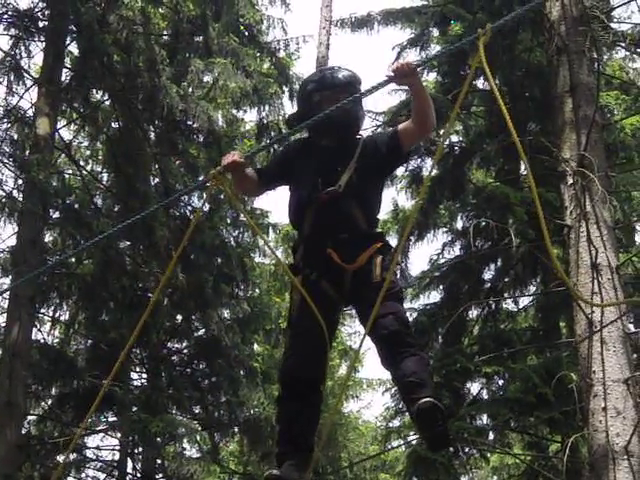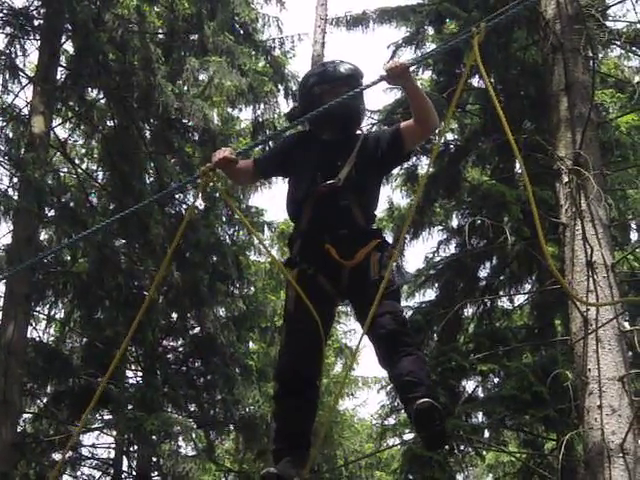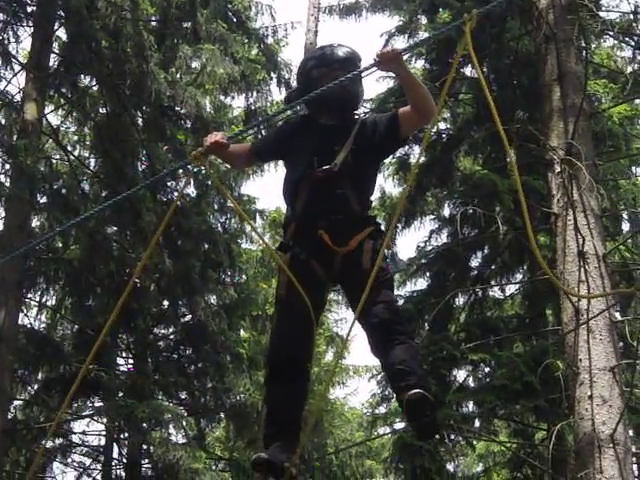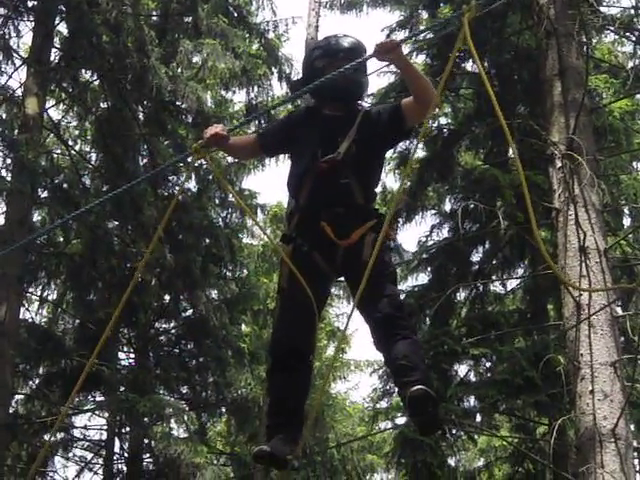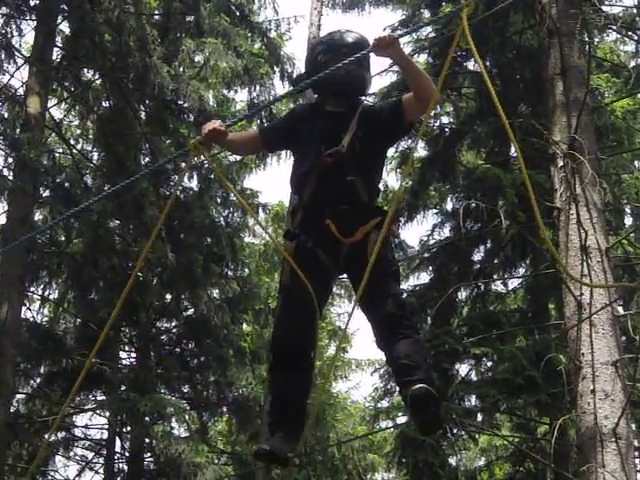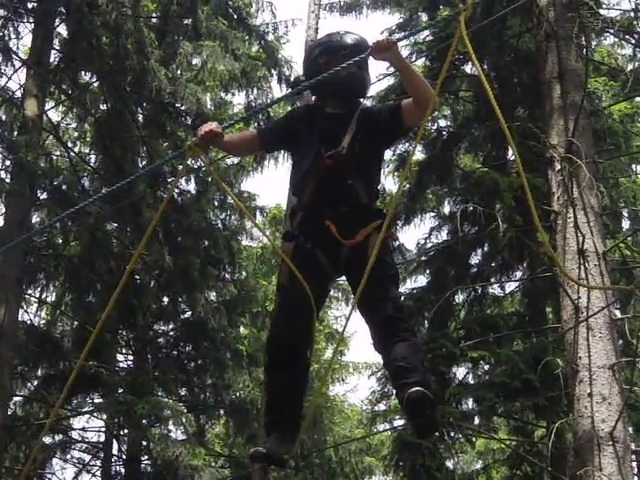
dt=0.5s
person 1, frame 1
left shoulder: (372, 147)
right shoulder: (299, 153)
left elbow: (423, 125)
right elbow: (254, 186)
left wrist: (414, 84)
right wrist: (237, 170)
left hip: (367, 262)
right hip: (315, 268)
left knee: (393, 331)
right knee: (302, 363)
person 1, frame 2
left shoulder: (372, 144)
right shoulder: (298, 146)
left elbow: (426, 125)
right elbow: (249, 173)
left wrist: (408, 84)
right wrist: (228, 164)
left hip: (364, 258)
right hip: (311, 263)
left knee: (391, 330)
right knee: (298, 359)
person 1, frame 3
left shoulder: (370, 129)
right shoulder: (296, 131)
left elbow: (424, 112)
right elbow: (246, 155)
left wrist: (400, 70)
right wrist: (221, 148)
left hip: (358, 244)
right hip: (304, 248)
left knee: (384, 319)
right knee: (288, 345)
right ankle: (279, 443)
person 1, frame 4
left shoulder: (374, 121)
right shoulder: (301, 122)
left elbow: (426, 103)
right elbow: (251, 146)
left wrist: (399, 61)
right wrist: (222, 140)
left hip: (361, 237)
right hip: (307, 240)
left knee: (388, 314)
right knee: (291, 337)
right ankle: (282, 436)
person 1, frame 5
left shoulder: (375, 117)
right shoulder: (303, 119)
left elbow: (427, 98)
right elbow: (254, 142)
left wrist: (398, 56)
right wrist: (221, 137)
left hip: (365, 234)
right hip: (310, 238)
left knee: (391, 313)
right knee: (292, 334)
right ankle: (283, 433)
person 1, frame 6
left shoulder: (374, 119)
right shoulder: (302, 120)
left elbow: (425, 104)
right elbow: (251, 142)
left wrist: (396, 60)
right wrist: (218, 138)
left hip: (363, 236)
right hip: (309, 239)
left knee: (388, 315)
right knee: (288, 335)
right ankle: (280, 434)
